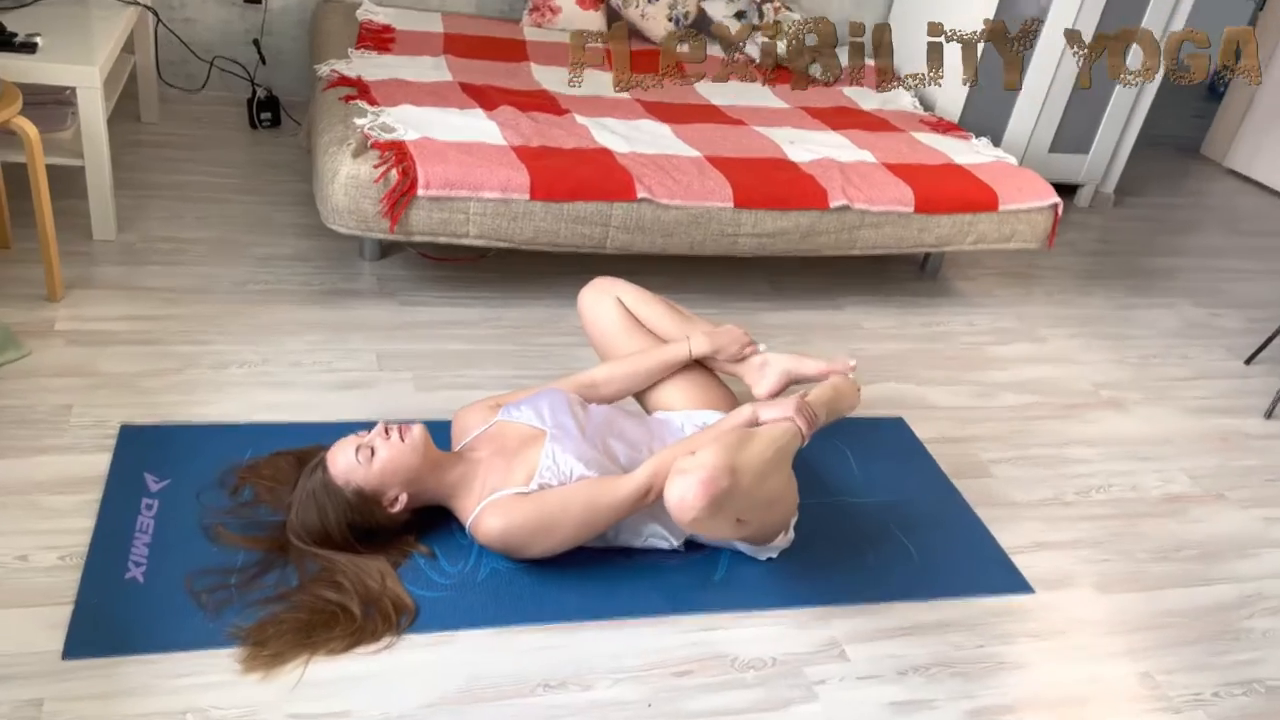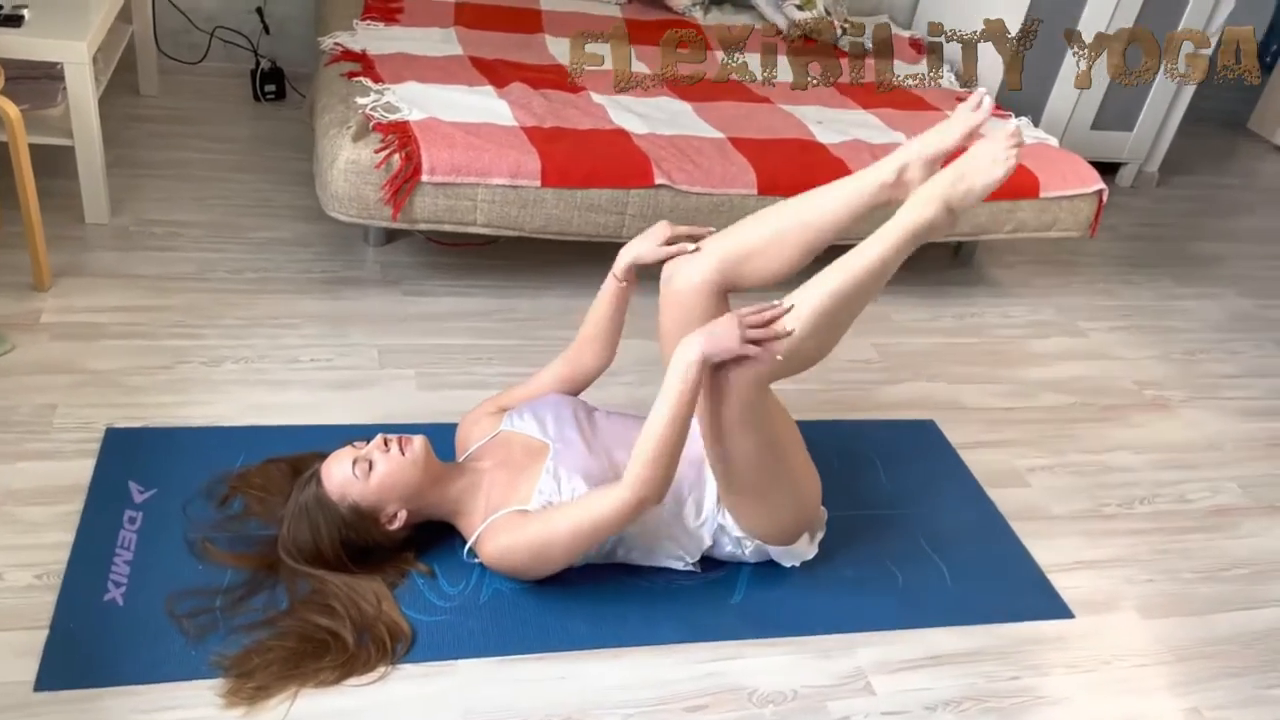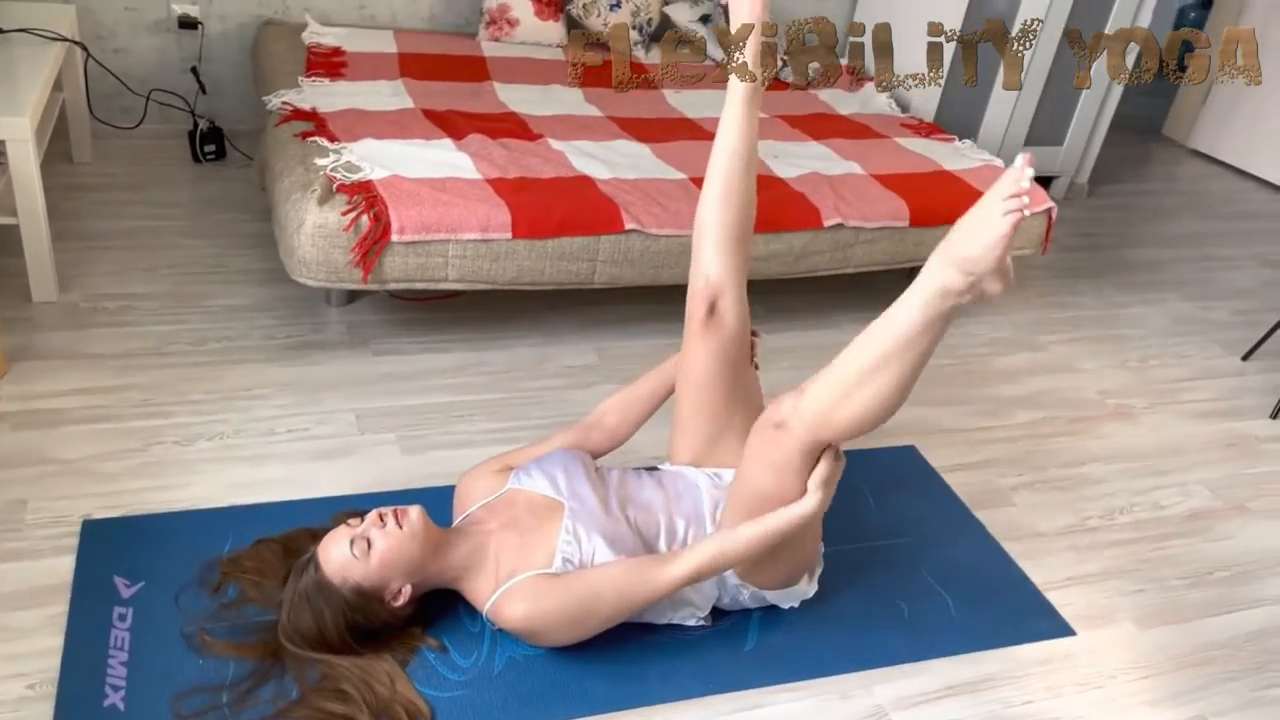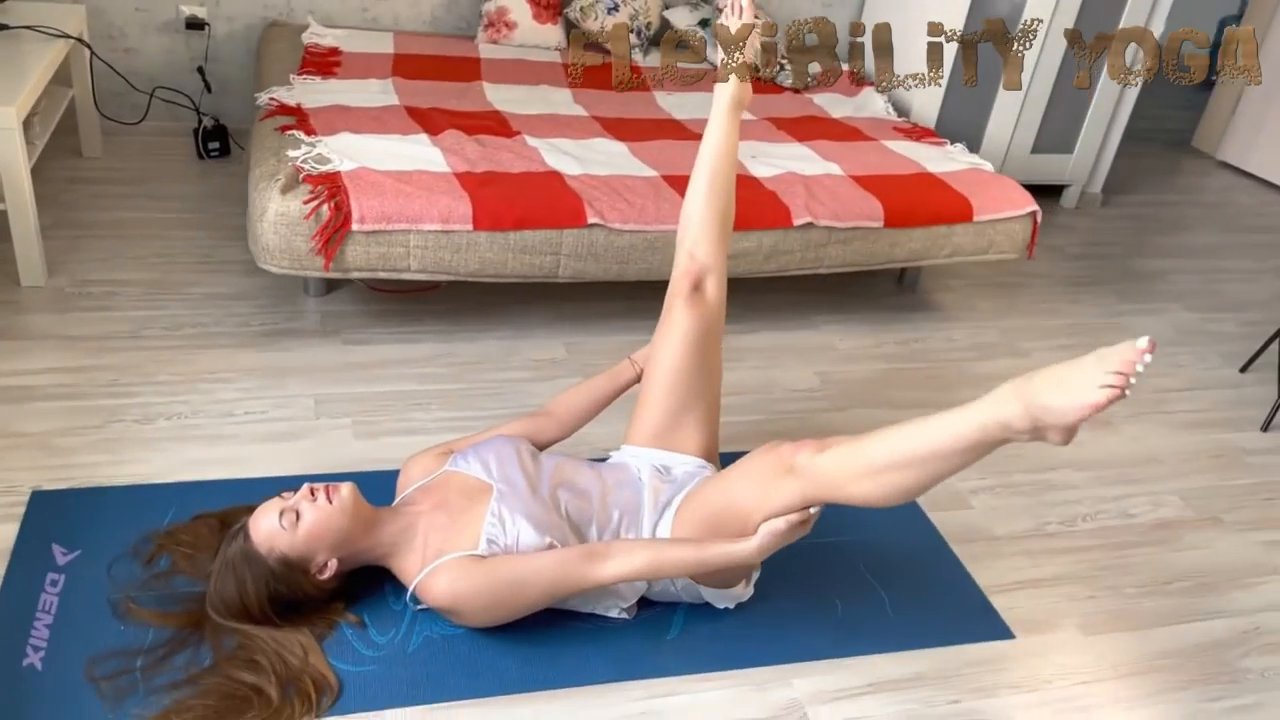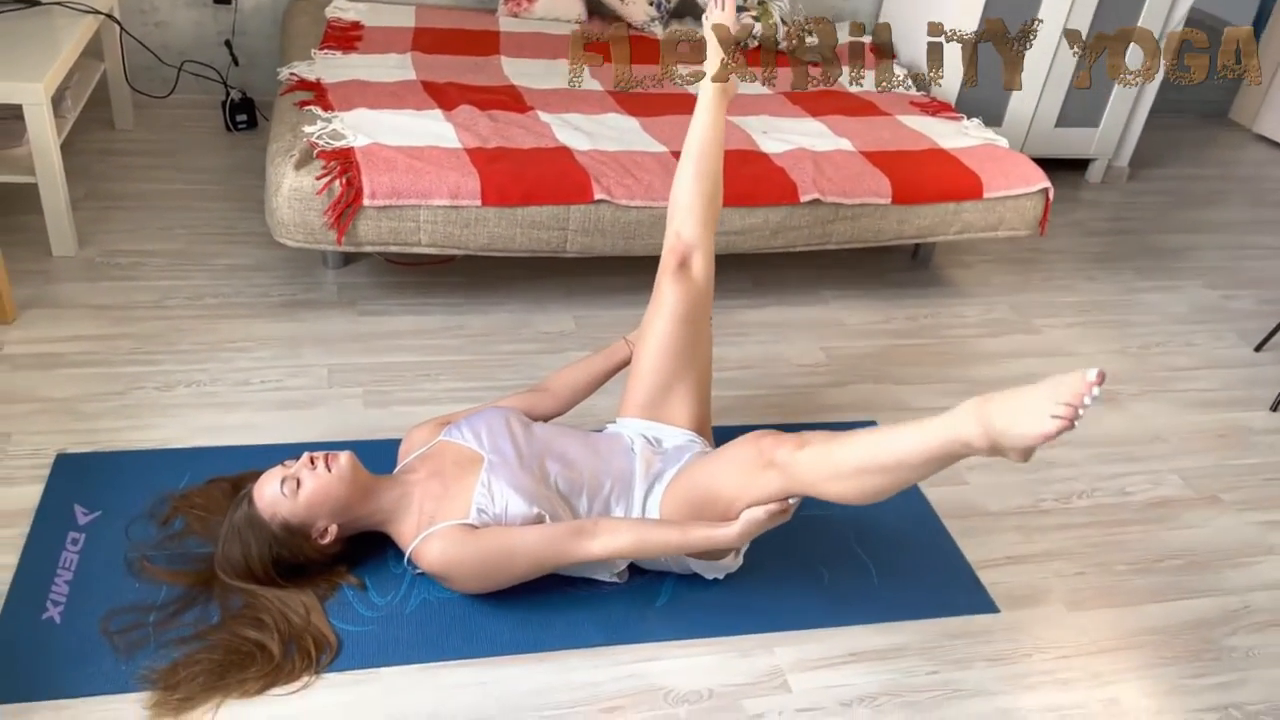
dt=0.7s
person 1, frame 1
left shoulder: (472, 423)
right shoulder: (499, 520)
left elbow: (590, 387)
right elbow: (643, 486)
left wrist: (697, 344)
right wrist: (747, 417)
left hip: (705, 434)
left knee: (602, 295)
right knee: (698, 489)
left ankle: (761, 370)
right ankle: (818, 404)
person 1, frame 2
left shoulder: (479, 429)
right shoulder: (503, 540)
left elbow: (578, 363)
right elbow: (638, 492)
left wrist: (625, 265)
right wrist: (691, 357)
left hip: (715, 448)
right hip: (756, 522)
left knee: (693, 267)
right knee: (729, 360)
left ankle: (906, 174)
right ankle: (927, 209)
person 1, frame 3
left shoulder: (479, 489)
right shoulder: (519, 606)
left elbow: (593, 430)
right elbow: (672, 574)
left wrist: (694, 359)
right wrist: (797, 515)
left hip: (703, 487)
right hip: (756, 558)
left knee: (713, 303)
right knee: (797, 418)
right ankle: (954, 269)
person 1, frame 4
left shoulder: (420, 474)
right shoulder: (448, 585)
left elbow: (539, 423)
right elbow: (605, 566)
left wrist: (640, 362)
right wrist: (748, 546)
left hip: (650, 476)
right hip: (682, 536)
left knee: (697, 280)
right knee: (798, 466)
left ankle: (731, 86)
right ankle: (1019, 408)
person 1, frame 5
left shoulder: (420, 444)
right shoulder: (441, 550)
left elbow: (535, 402)
right elbow: (583, 541)
left wrist: (628, 345)
right wrist: (726, 530)
left hip: (645, 443)
right hip: (668, 508)
left knee: (684, 257)
right knee: (777, 455)
right ankle: (981, 421)
